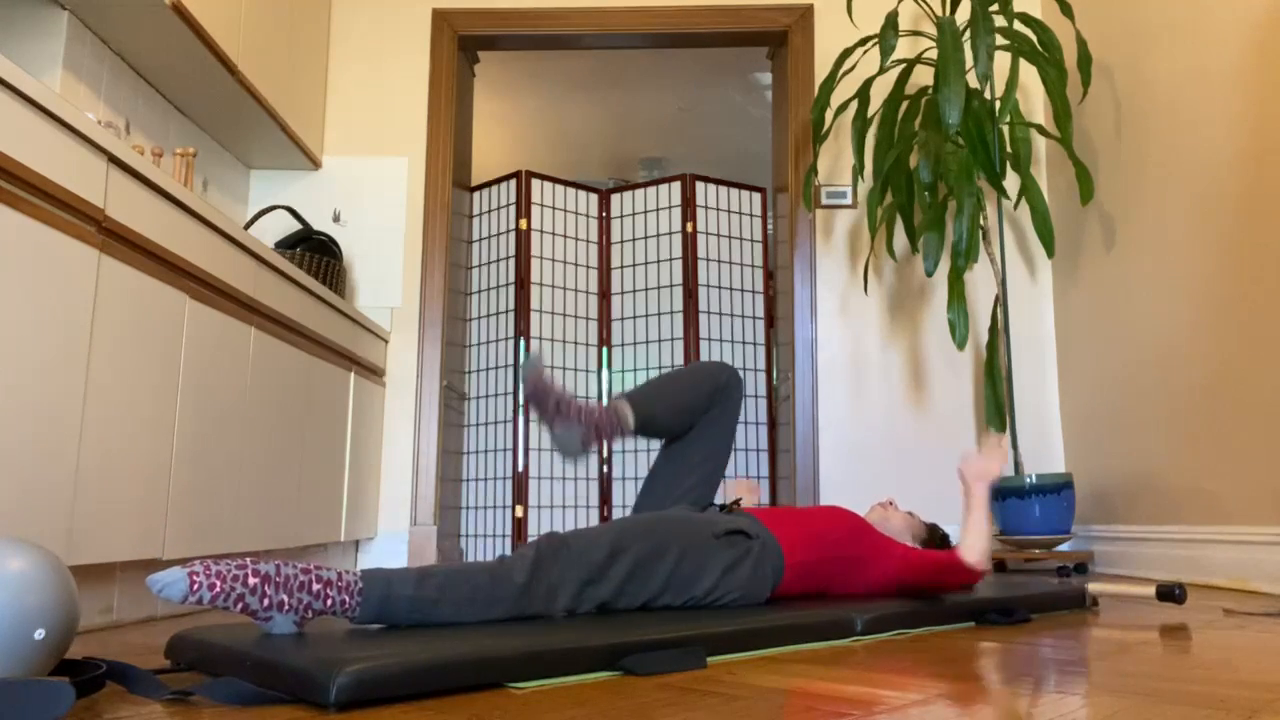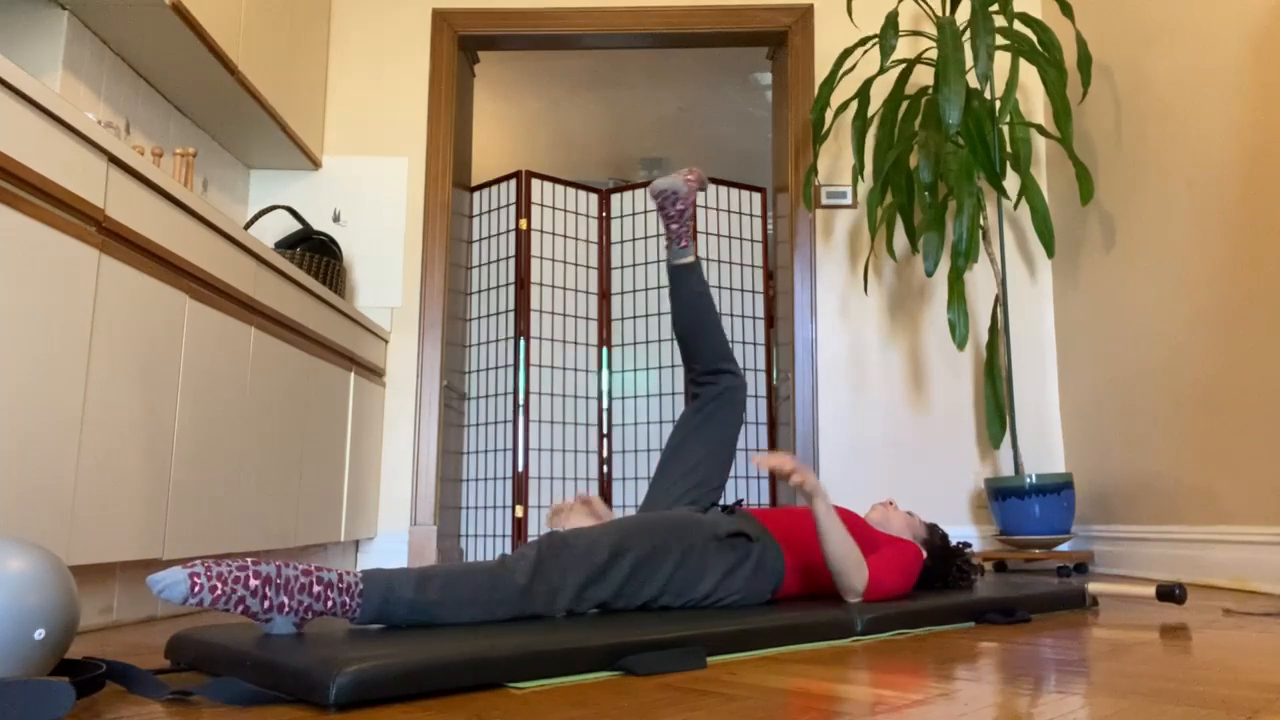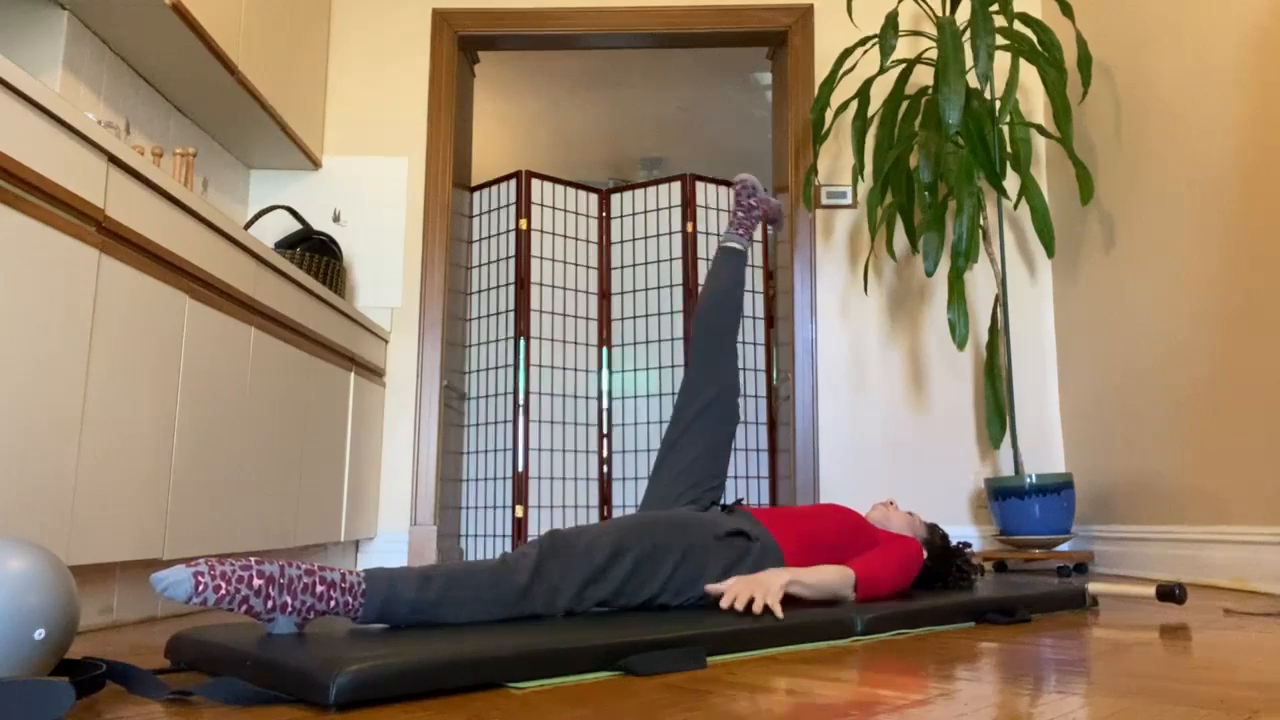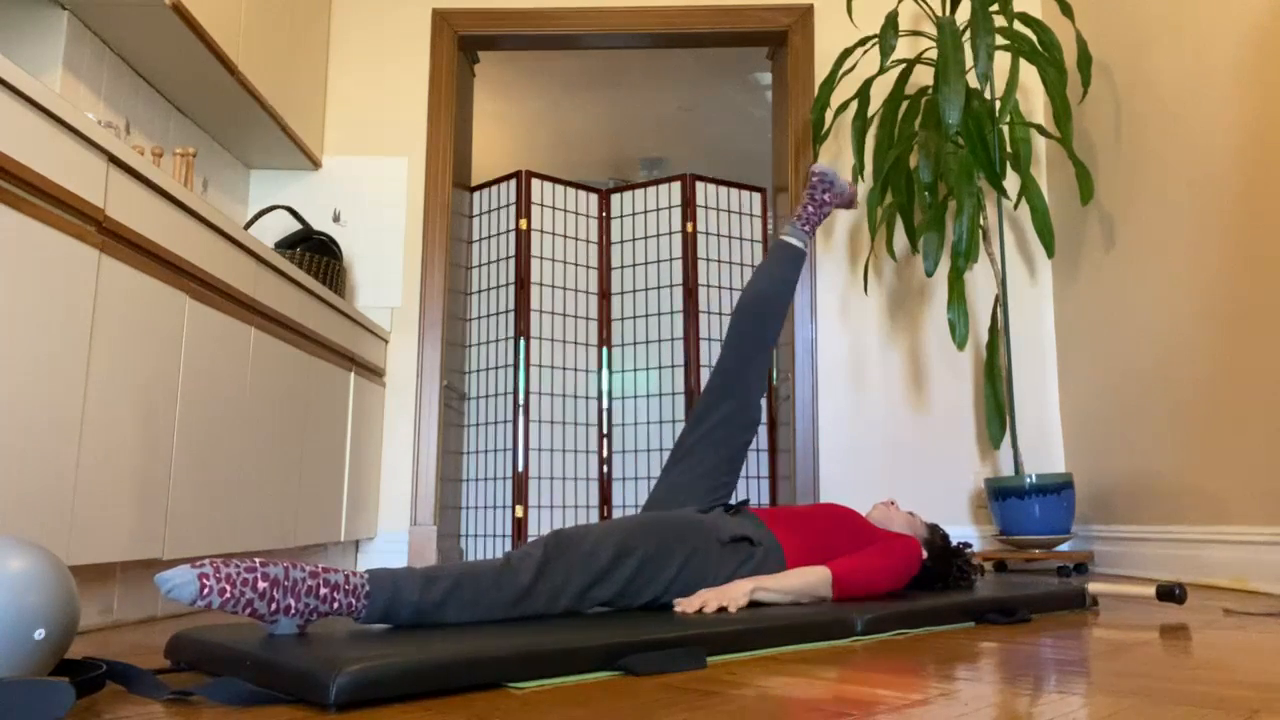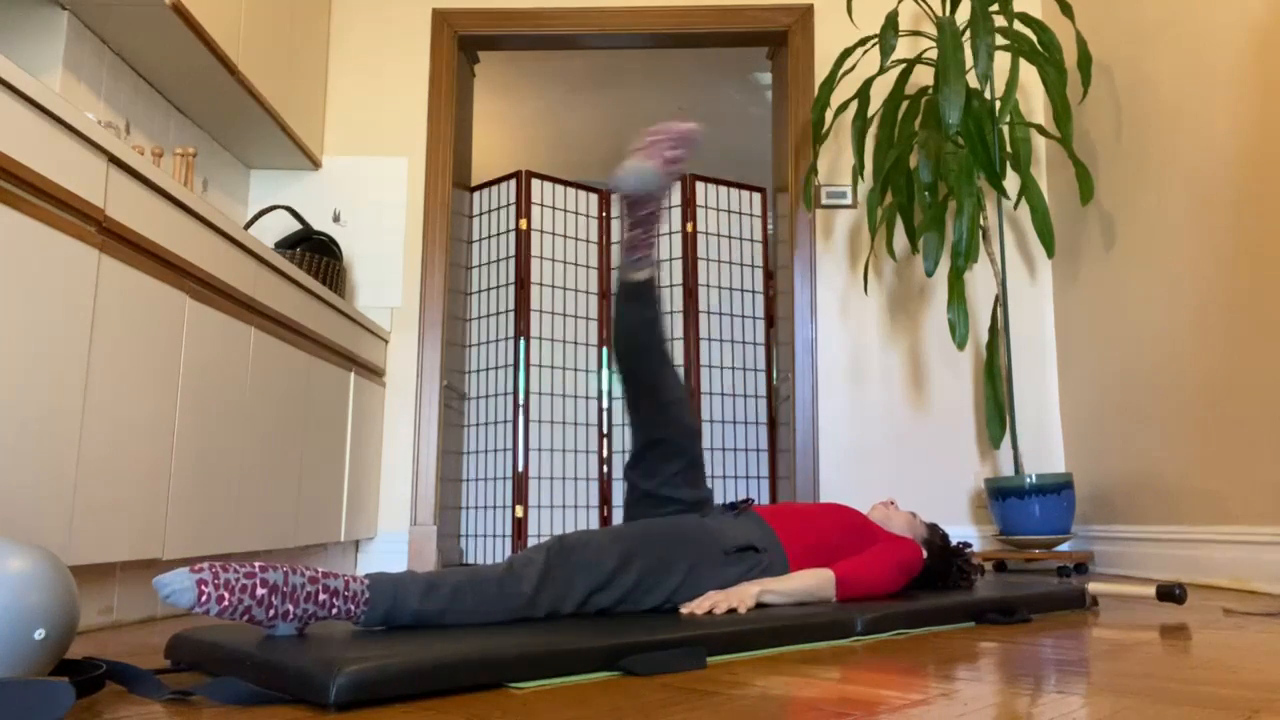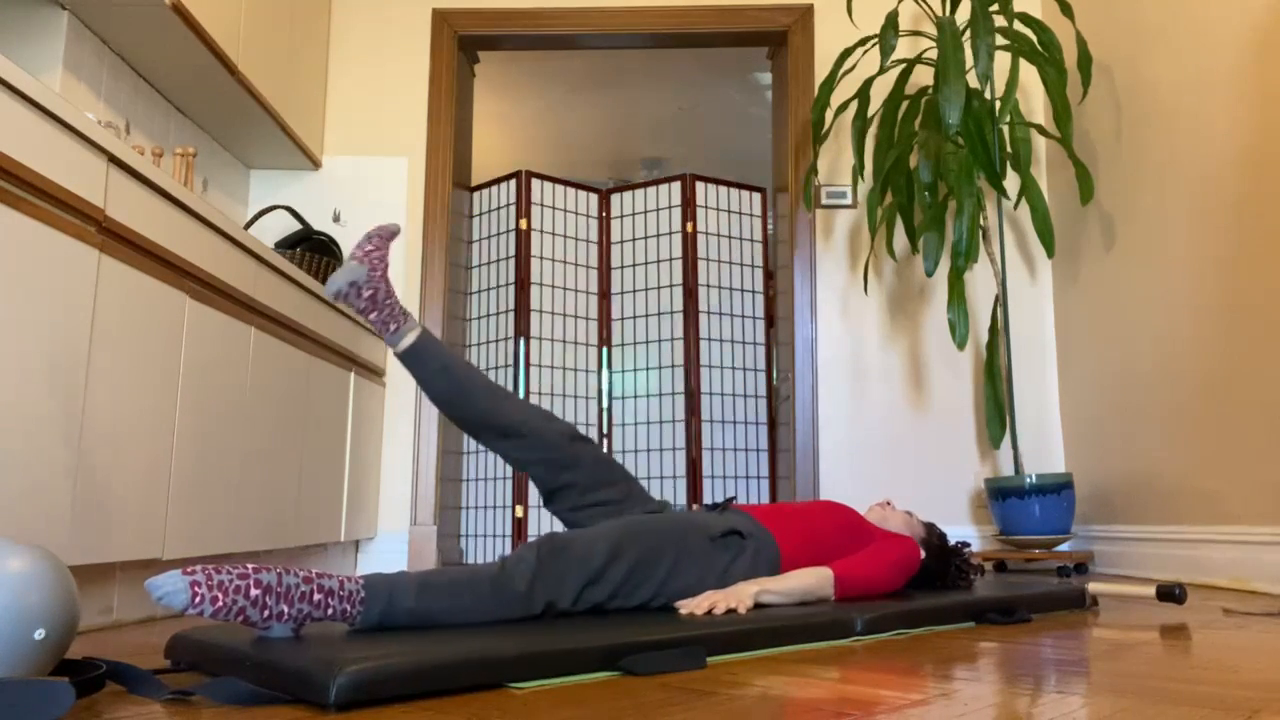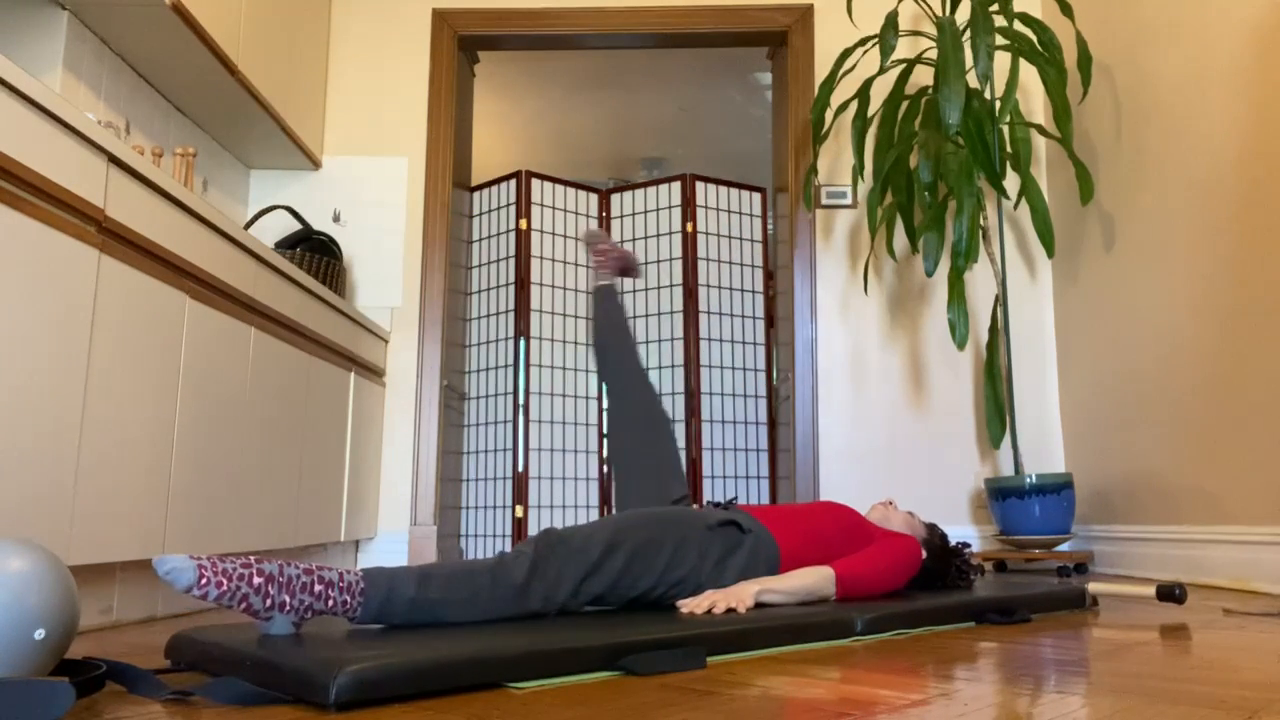
dt=0.4s
person 1, frame 1
left shoulder: (902, 557)
right shoulder: (848, 537)
left elbow: (971, 565)
left wrist: (979, 488)
left hip: (734, 562)
right hip: (697, 535)
left knee: (536, 586)
right knee: (713, 382)
left ankle: (318, 590)
right ankle: (594, 416)
person 1, frame 2
left shoulder: (897, 561)
right shoulder: (851, 530)
left elbow: (851, 586)
left wrist: (813, 491)
right wrist: (609, 520)
left hip: (735, 556)
right hip: (701, 533)
left knee: (539, 579)
right knee: (720, 383)
left ankle: (309, 592)
person 1, frame 3
left shoulder: (897, 557)
right shoulder: (852, 530)
left elbow: (851, 581)
left wrist: (784, 576)
left hip: (728, 554)
right hip: (706, 530)
left knee: (541, 577)
right knee: (712, 376)
left ankle: (314, 589)
person 1, frame 4
left shoulder: (895, 557)
right shoulder: (859, 534)
left elbow: (836, 580)
left wrist: (755, 587)
left hip: (730, 554)
right hip: (701, 527)
left knee: (541, 576)
right knee: (739, 378)
left ankle: (324, 591)
person 1, frame 5
left shoulder: (901, 556)
right shoulder: (852, 526)
left elbow: (843, 581)
left wrist: (763, 589)
left hip: (733, 556)
right hip: (704, 526)
left knee: (553, 578)
right knee: (660, 409)
left ankle: (316, 594)
person 1, frame 6
left shoulder: (895, 556)
right shoulder: (850, 527)
left elbow: (841, 580)
left wrist: (759, 587)
left hip: (725, 556)
right hip: (701, 530)
left knee: (545, 576)
right knee: (556, 450)
left ankle: (310, 597)
right ankle: (389, 315)
person 1, frame 7
left shoulder: (896, 555)
right shoulder: (853, 528)
left elbow: (840, 580)
left wrist: (759, 587)
left hip: (723, 552)
right hip: (699, 530)
left knee: (543, 572)
right knee: (636, 403)
left ankle: (310, 590)
